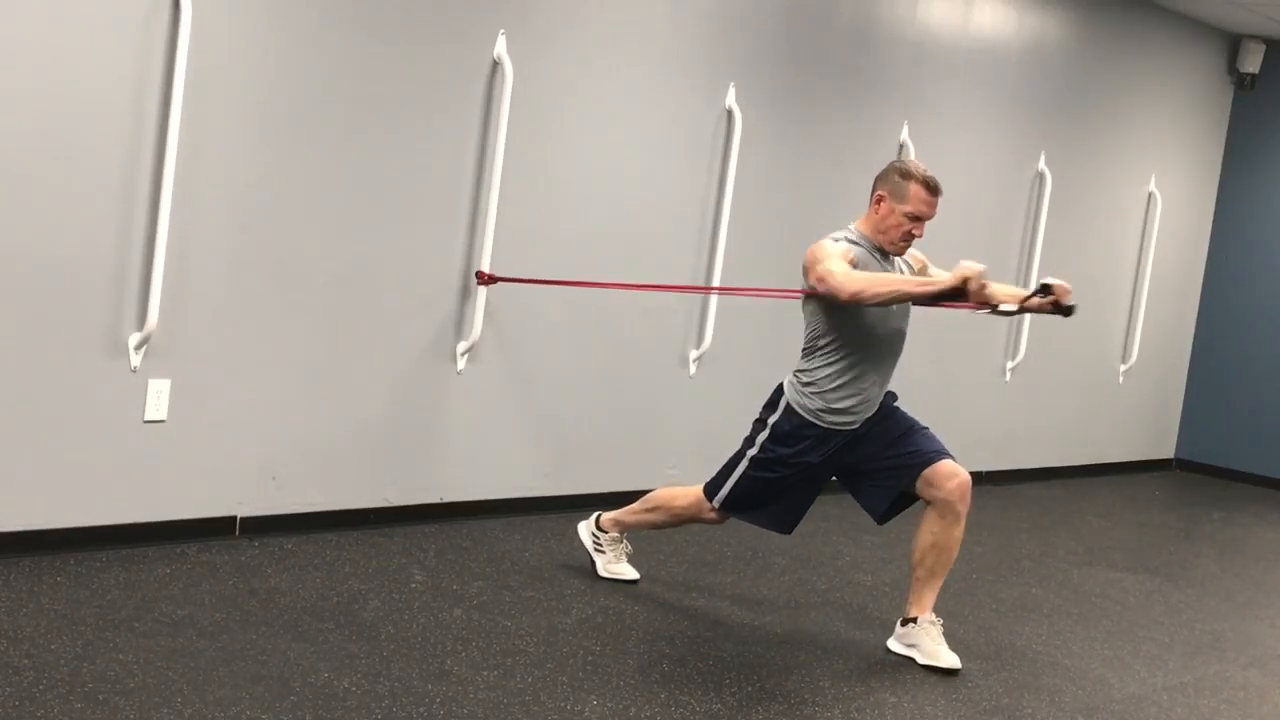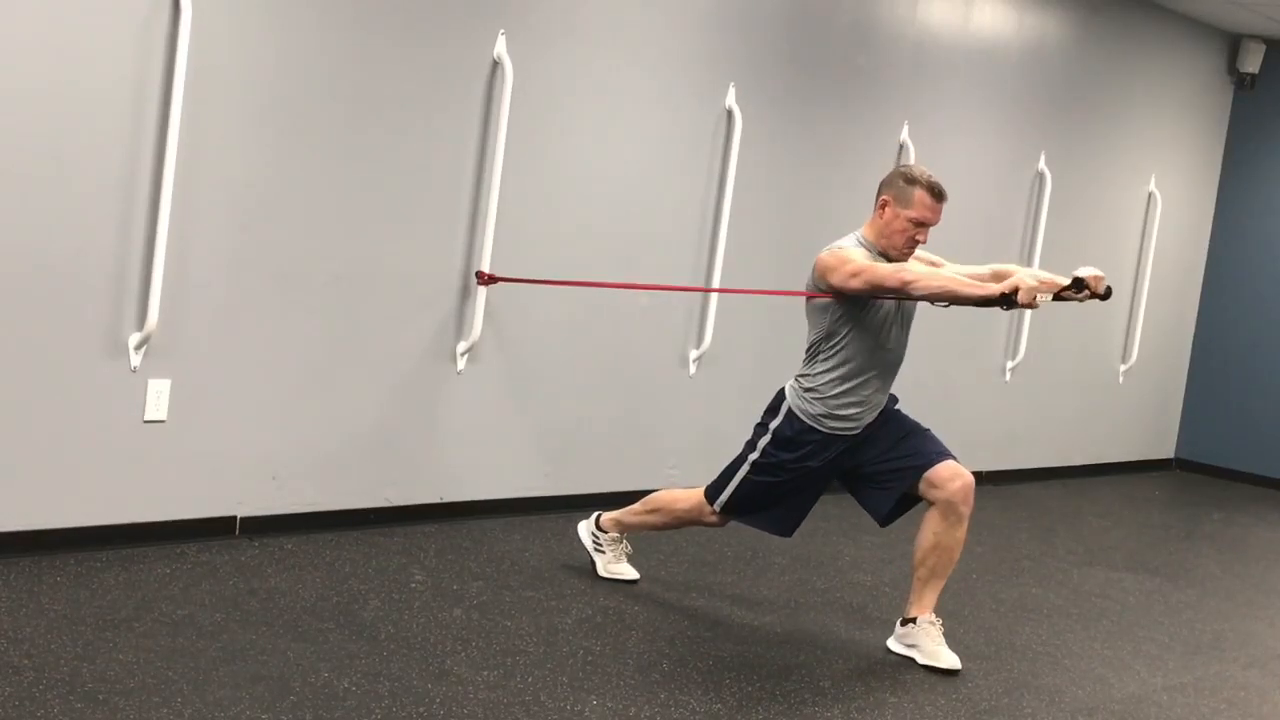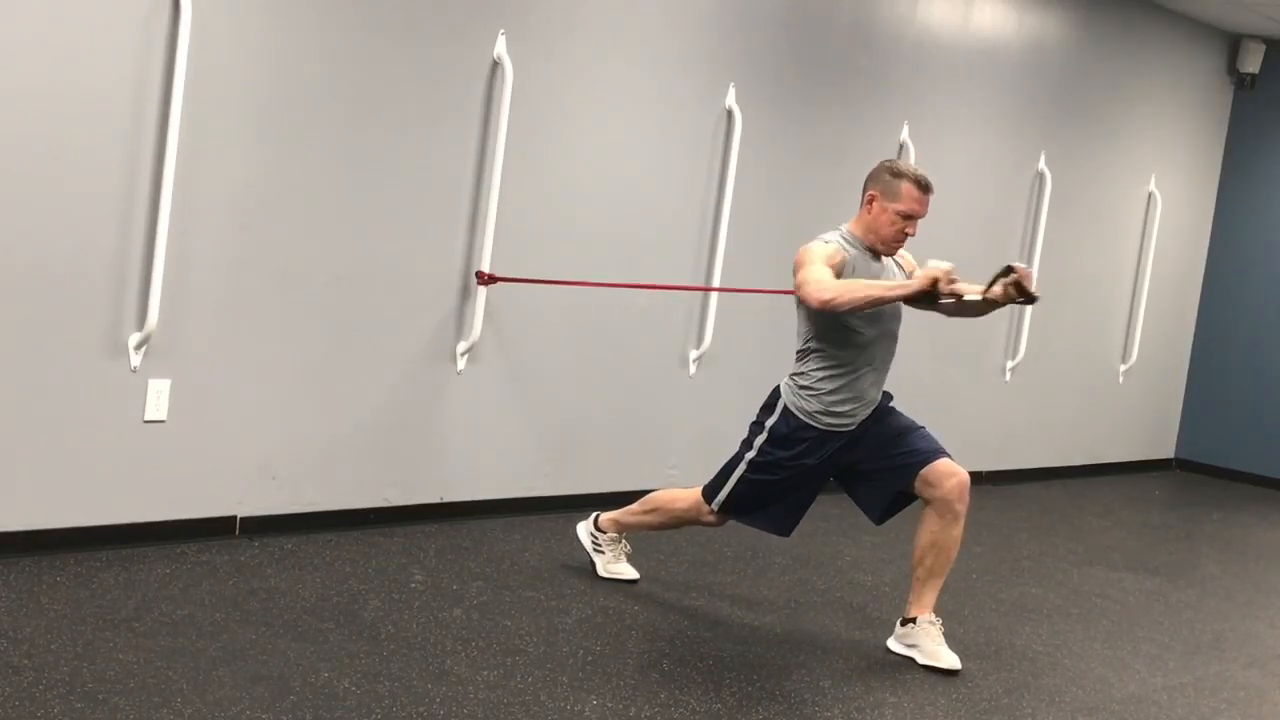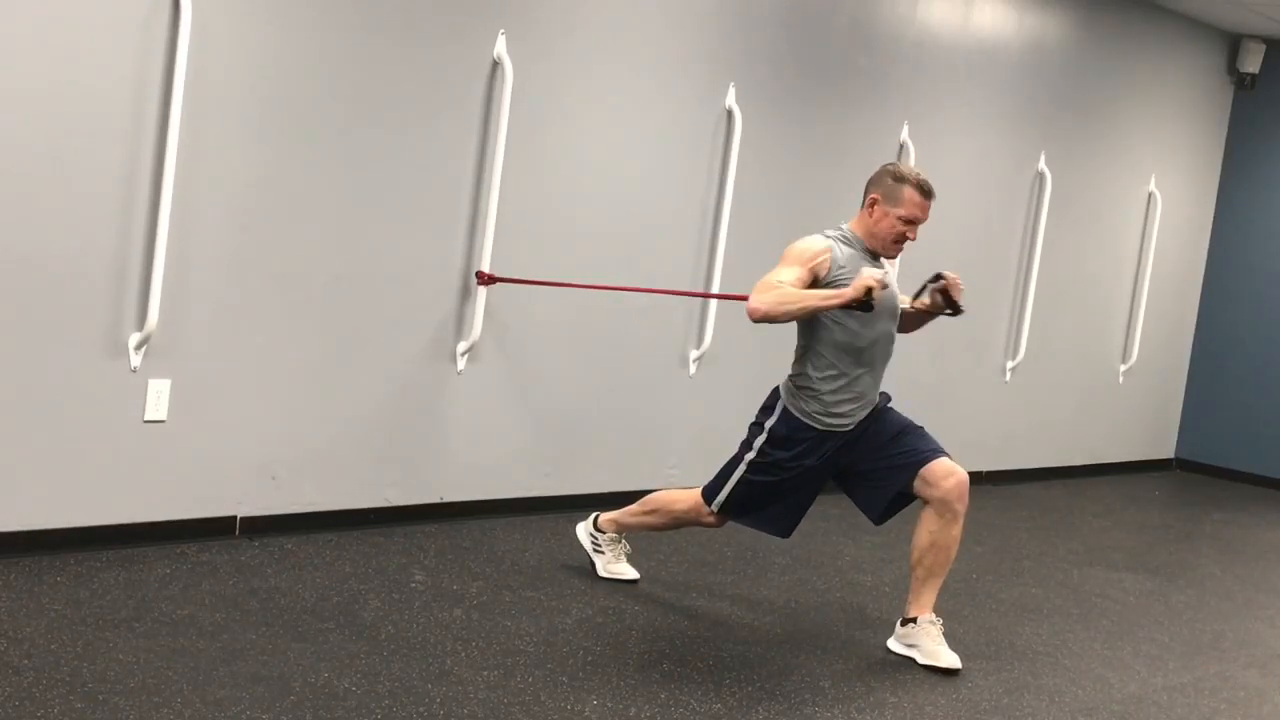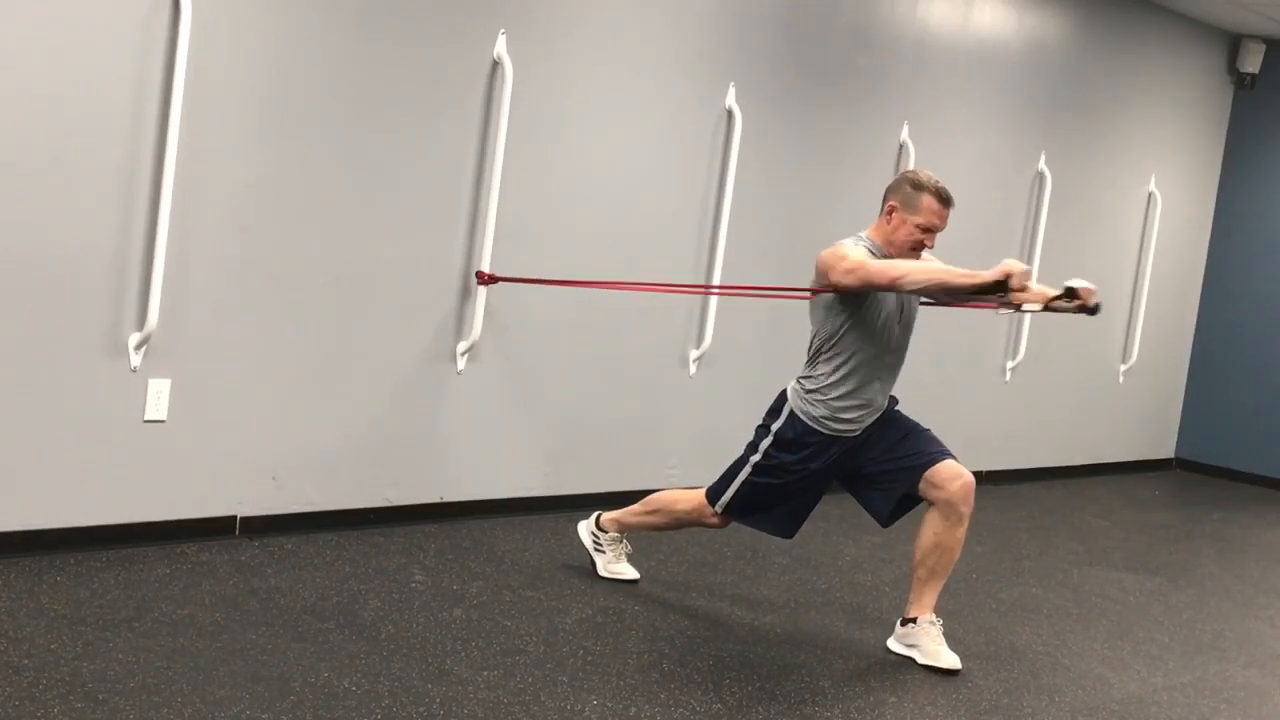
dt=0.4s
person 1, frame 1
left shoulder: (905, 259)
right shoulder: (830, 253)
left elbow: (968, 288)
right elbow: (854, 289)
left wrist: (1029, 297)
right wrist: (946, 281)
left hip: (870, 418)
right hip: (805, 420)
left knee: (952, 486)
right knee: (712, 507)
left ankle: (915, 625)
right ankle: (606, 527)
person 1, frame 2
left shoulder: (912, 259)
right shoulder: (840, 259)
left elbow: (985, 274)
right elbow: (902, 282)
left wrist: (1066, 283)
right wrist: (999, 289)
left hip: (872, 421)
right hip: (808, 424)
left knee: (955, 488)
right knee: (715, 510)
left ankle: (916, 626)
right ankle: (606, 527)
person 1, frame 3
left shoulder: (895, 260)
right shoulder: (825, 253)
left elbow: (955, 301)
right elbow: (819, 297)
left wrist: (997, 294)
right wrist: (905, 288)
left hip: (867, 418)
right hip: (804, 421)
left knee: (951, 486)
right knee: (711, 507)
left ankle: (917, 626)
right ankle: (604, 527)
person 1, frame 4
left shoulder: (879, 259)
right shoulder: (818, 251)
left elbow: (899, 318)
right elbow: (760, 306)
left wrist: (929, 303)
right wrist: (846, 295)
left hip: (867, 418)
right hip: (802, 422)
left knee: (950, 486)
right knee: (710, 510)
left ankle: (916, 625)
right ankle: (604, 527)
person 1, frame 5
left shoulder: (916, 263)
right shoulder: (842, 258)
left elbow: (977, 288)
right elbow: (894, 277)
left wrist: (1053, 295)
right wrist: (990, 276)
left hip: (873, 421)
right hip: (810, 425)
left knee: (955, 487)
right knee: (715, 511)
left ankle: (916, 625)
right ankle: (607, 527)
